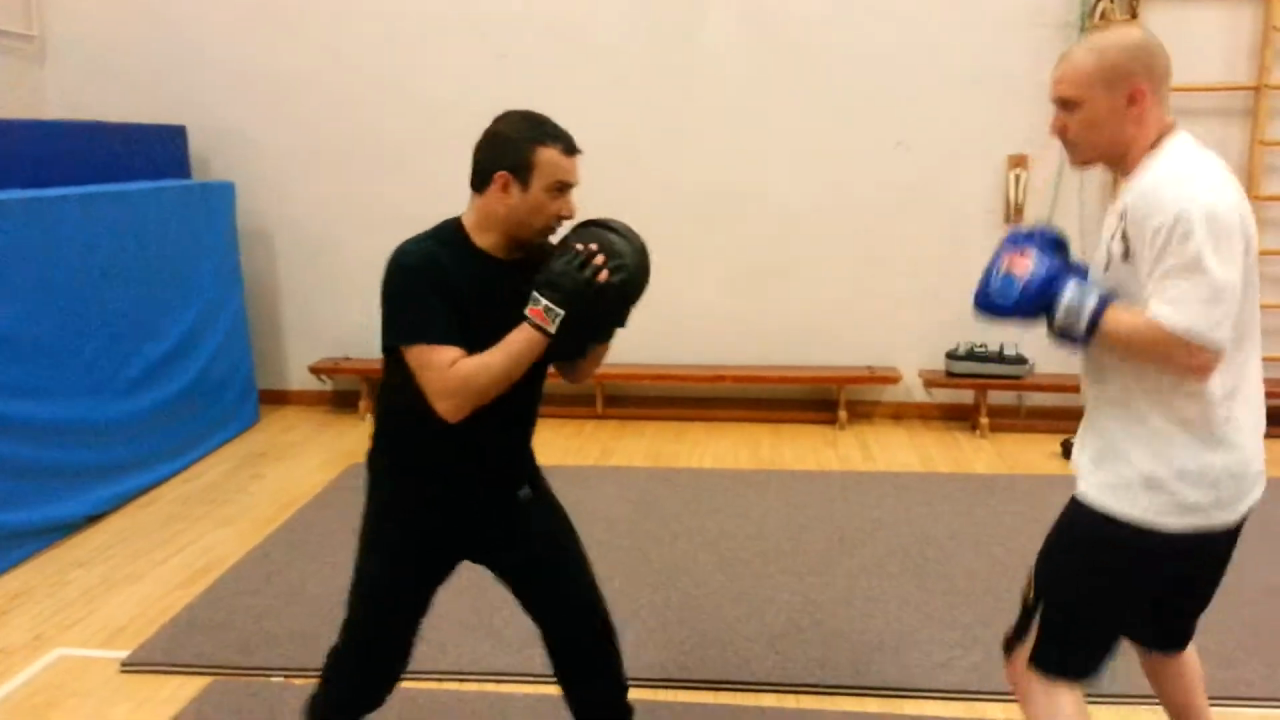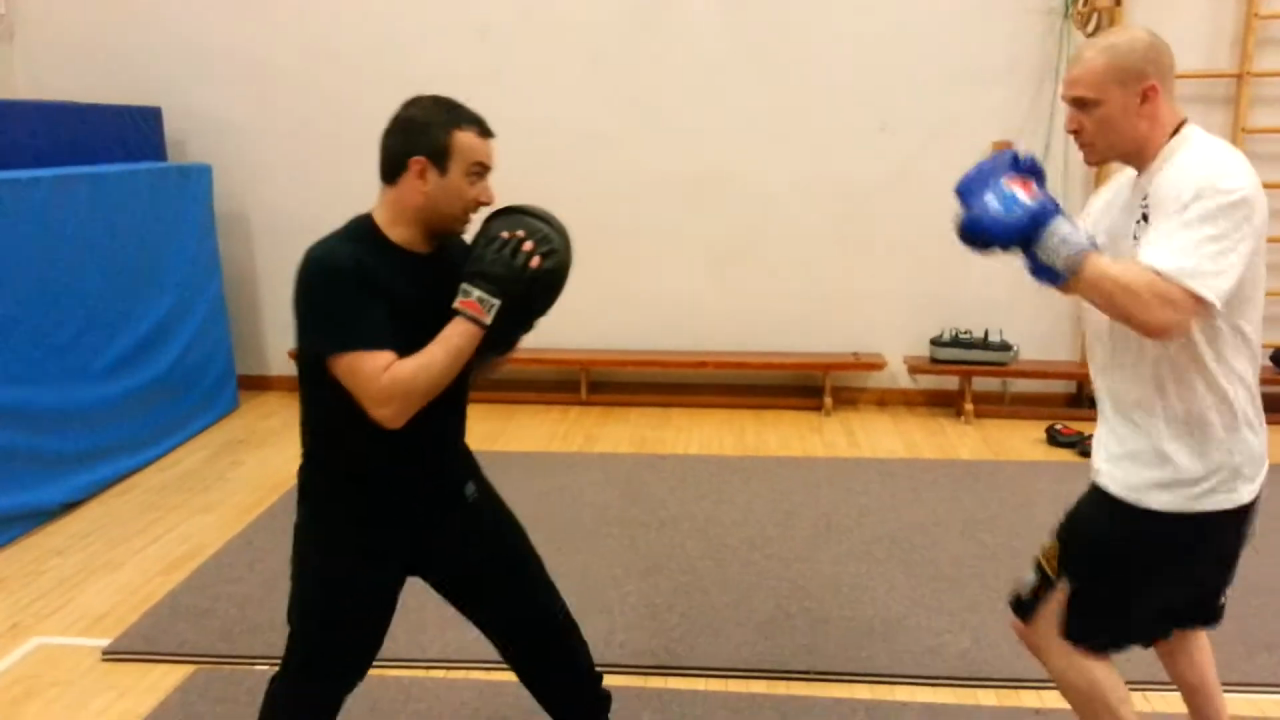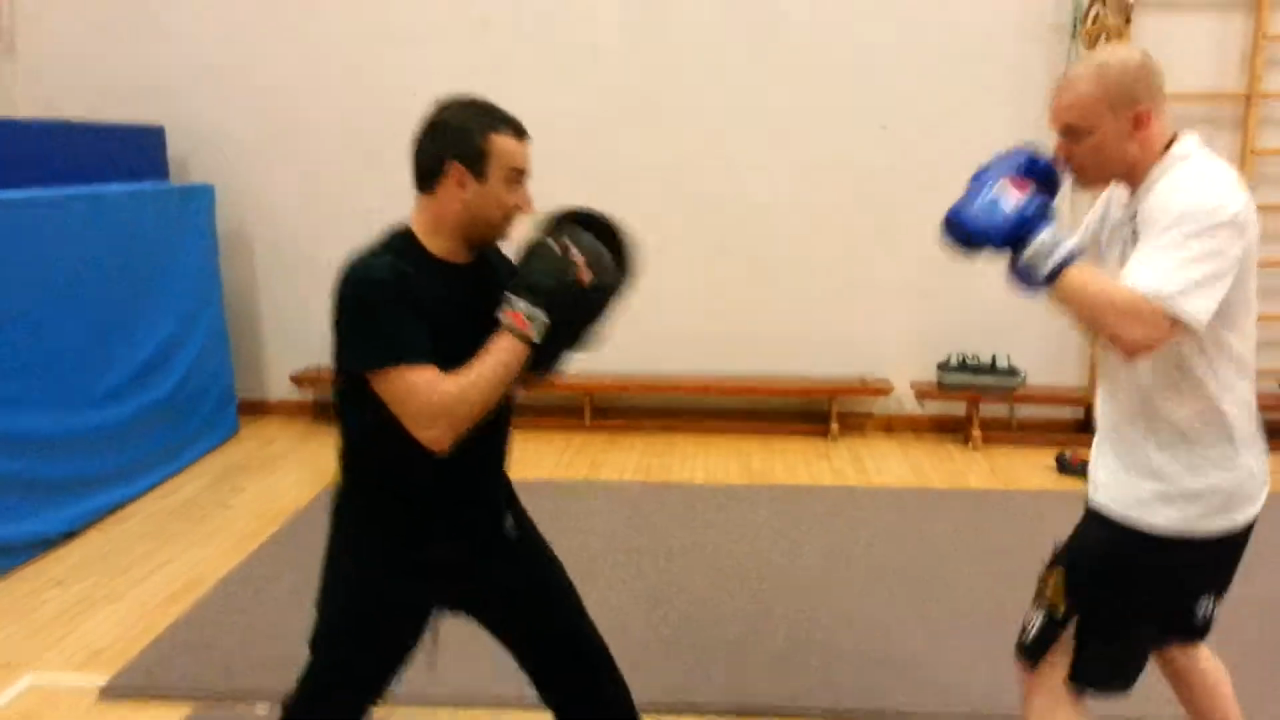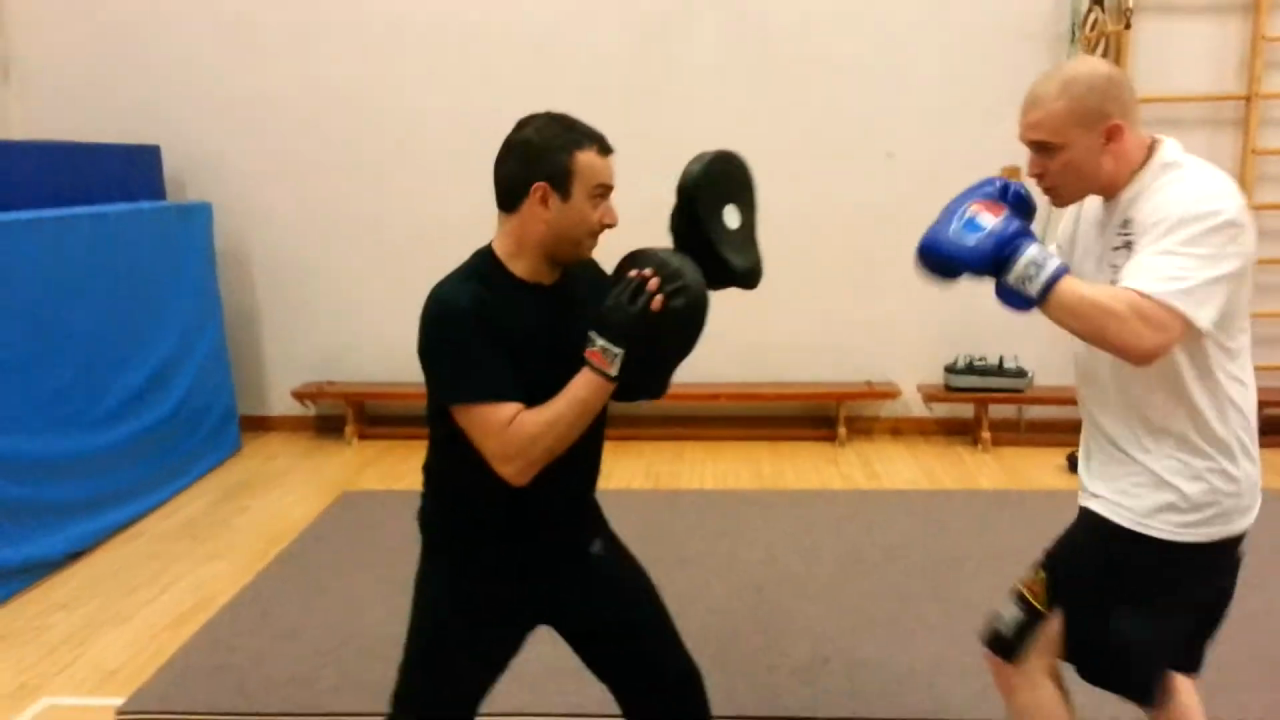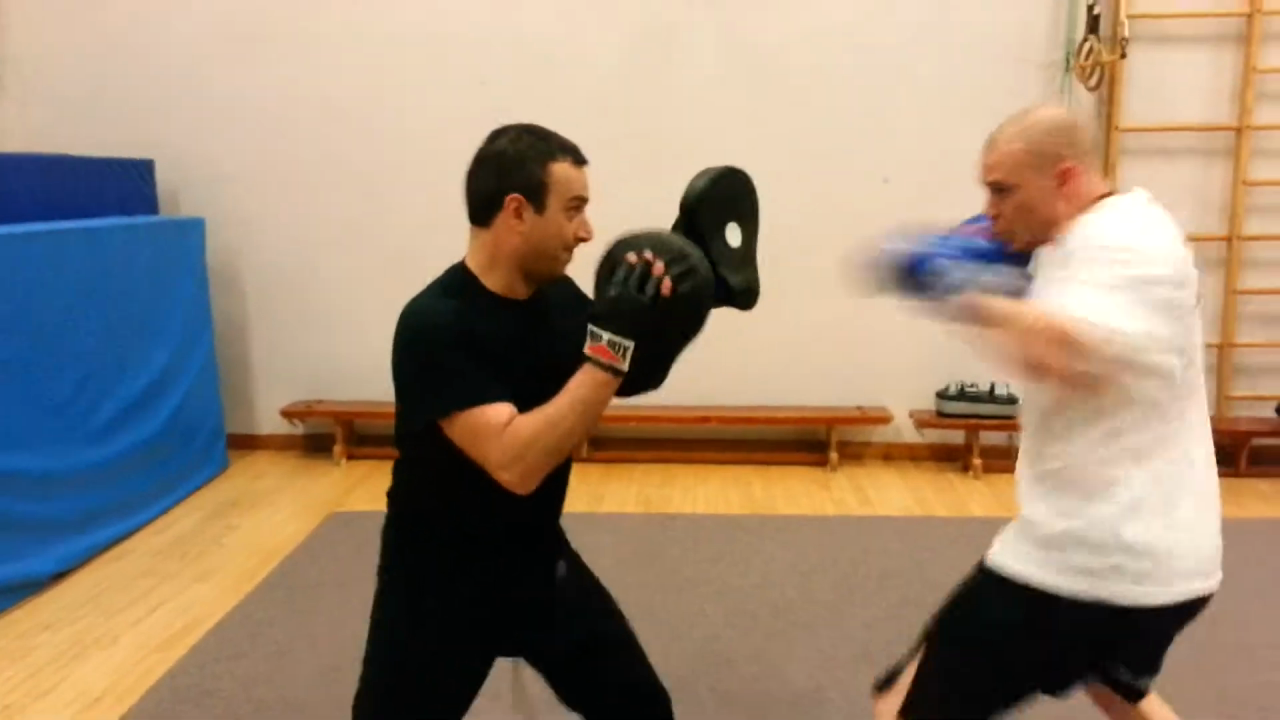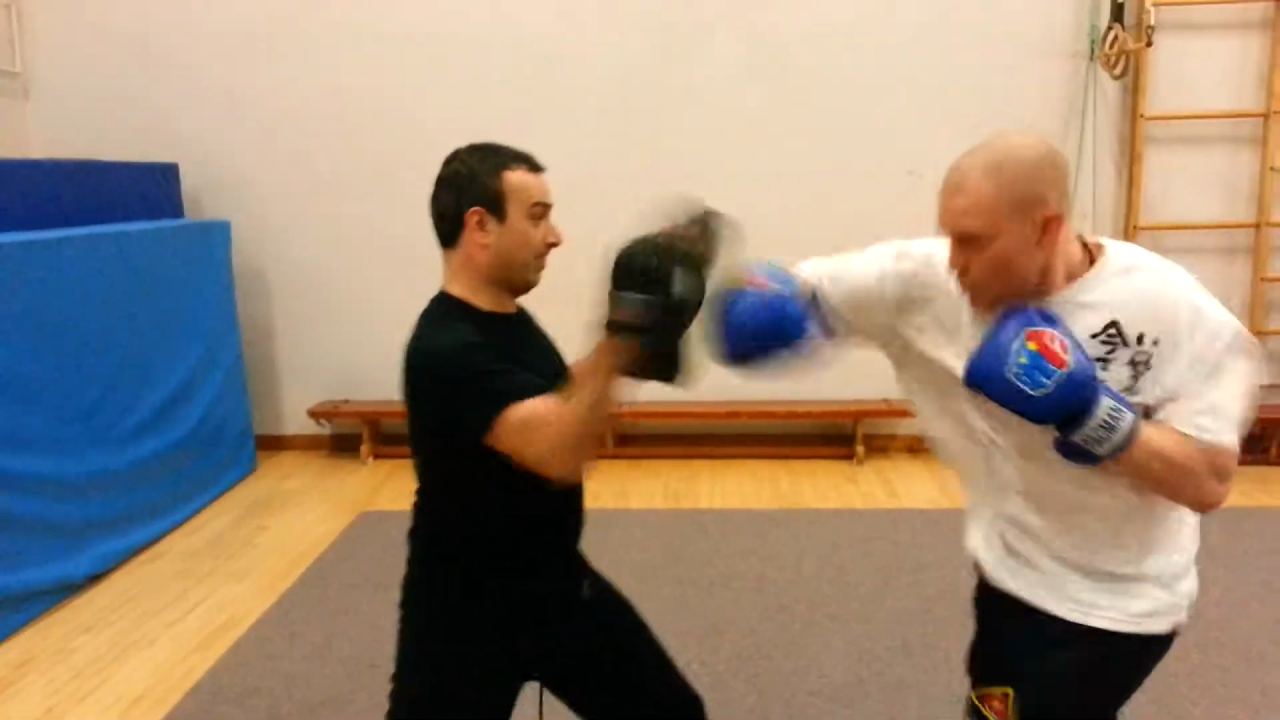
dt=0.3s
person 1, frame 1
left shoulder: (1182, 194)
right shoulder: (1158, 183)
left elbow: (1190, 348)
left wrist: (1061, 297)
right wrist: (1067, 280)
left hip: (1157, 491)
right hip: (1199, 479)
right knee: (1157, 630)
person 1, frame 2
left shoulder: (1213, 183)
right shoulder: (1135, 180)
left elbow: (1160, 309)
right elbow: (1089, 275)
left wrist: (1043, 229)
right wrist: (1027, 215)
left hip: (1176, 477)
right hip: (1189, 464)
left knee: (1048, 625)
right knee: (1167, 615)
person 1, frame 3
left shoulder: (1203, 199)
right shoulder: (1134, 188)
left elbow: (1136, 326)
right elbow: (1094, 283)
left wrist: (1034, 240)
right wrist: (1030, 226)
left hip: (1168, 498)
right hip: (1198, 484)
right knee: (1172, 639)
person 1, frame 4
left shoulder: (1197, 202)
right shoulder: (1094, 202)
left elbow: (1141, 333)
right elbow: (1073, 299)
left wrist: (1016, 263)
right wrist: (1005, 243)
left hip: (1174, 500)
right hip: (1157, 491)
left knee: (1019, 658)
person 1, frame 5
left shoulder: (1126, 239)
right shoulder: (1073, 247)
left elbow: (1067, 358)
right elbow: (1044, 354)
left wrist: (962, 292)
right wrist: (999, 295)
left hip: (1070, 565)
person 1, frame 6
left shoulder: (1173, 308)
right shoulder: (931, 274)
left elbow: (1205, 482)
right elbow: (804, 294)
left wrist: (1093, 410)
right wrist: (766, 302)
left hip: (1116, 601)
right hip: (1011, 569)
person 2, frame 1
left shoulder: (540, 259)
right shoulder: (421, 266)
left elbow: (575, 369)
right elbow: (451, 395)
right wrist: (544, 311)
left hip: (509, 482)
right hip: (416, 494)
left knee: (583, 626)
right knee: (371, 648)
person 2, frame 2
left shoulder: (450, 252)
right shoulder: (337, 268)
left elbow: (477, 361)
right elbow: (390, 400)
left wrist: (515, 300)
right wrist: (479, 303)
left hip: (449, 490)
right hip: (352, 512)
left knee: (542, 625)
right knee: (318, 670)
person 2, frame 3
left shoulder: (489, 263)
right shoulder: (377, 283)
left elbow: (525, 368)
right elbow: (436, 422)
left wrist: (560, 314)
right wrist: (526, 316)
left hip: (487, 520)
right hip: (388, 540)
left knee: (579, 663)
person 2, frame 4
left shoulder: (583, 279)
right shoulder: (460, 309)
right elbow: (515, 455)
right wrist: (608, 354)
left hip: (574, 540)
right hip: (477, 561)
person 2, frame 5
left shoulder: (556, 296)
right shoulder: (435, 326)
left elbow: (627, 376)
right elbow: (516, 462)
left wrist: (668, 301)
left hip: (540, 565)
right hip: (440, 588)
person 2, frame 6
left shoulder: (510, 318)
right shoulder: (446, 347)
left elbow: (560, 405)
right elbow: (561, 454)
left wrist: (623, 343)
right wrist: (628, 330)
left hip: (561, 584)
right hip: (464, 609)
